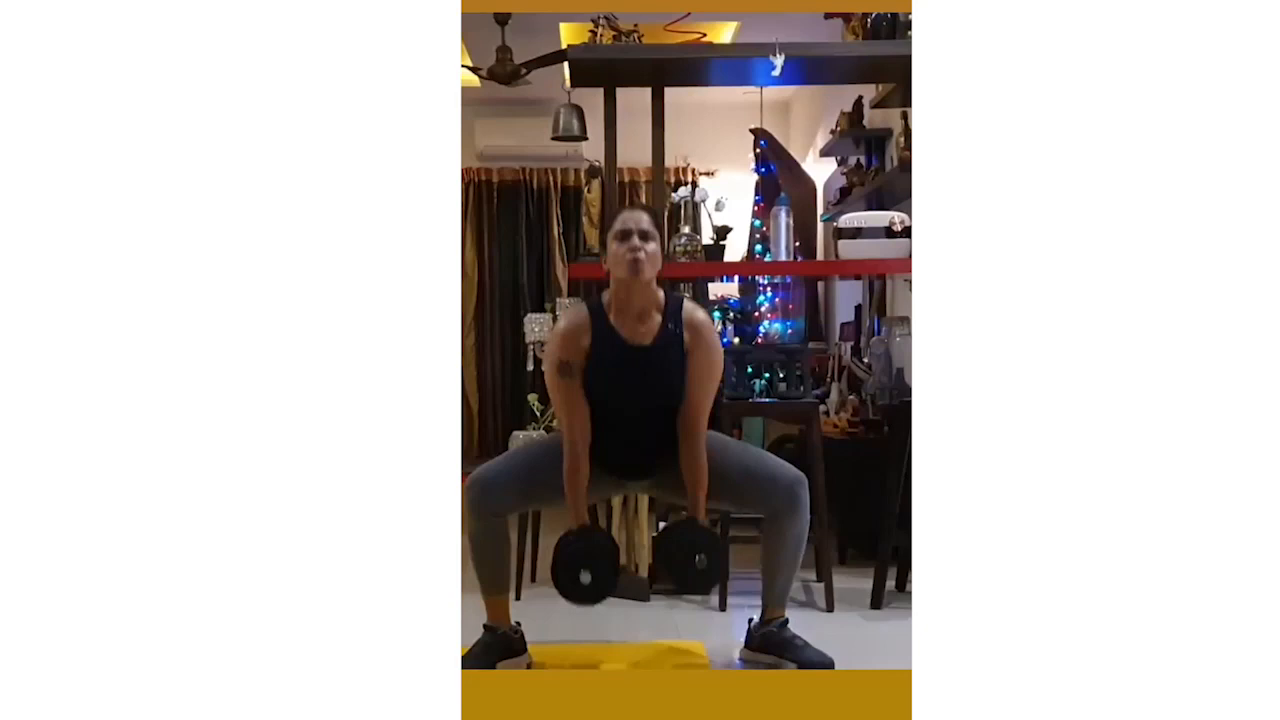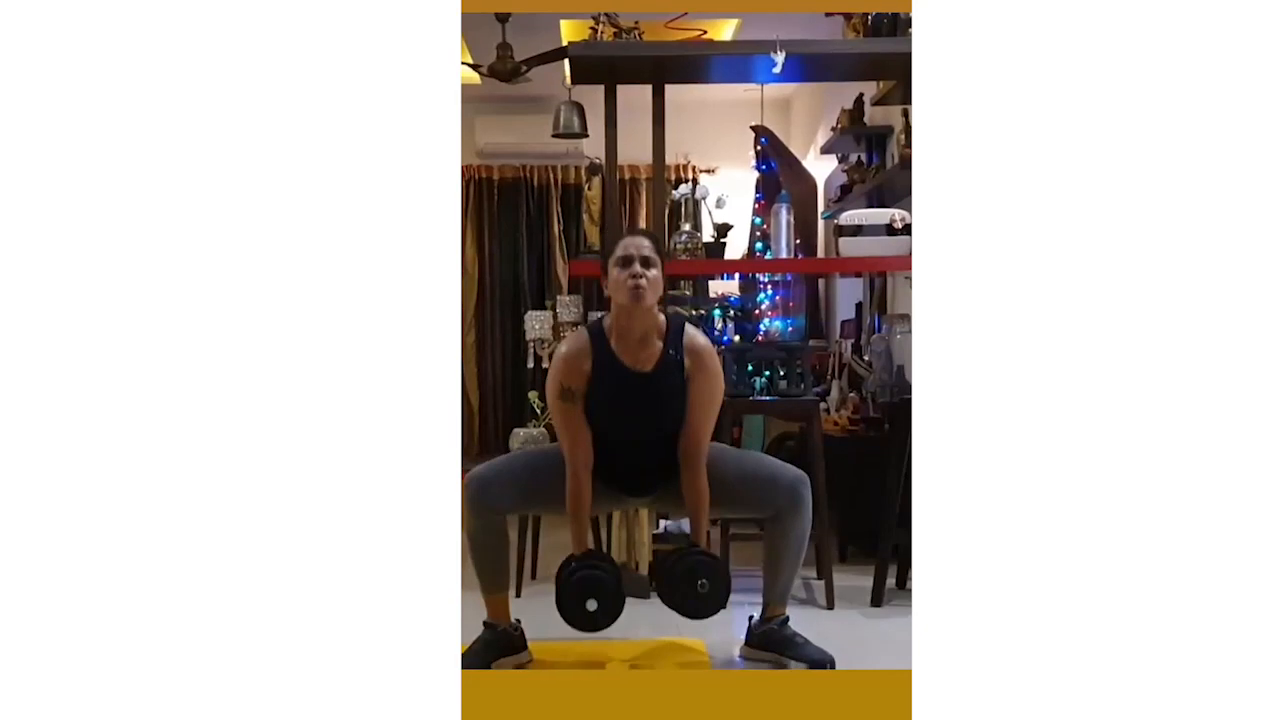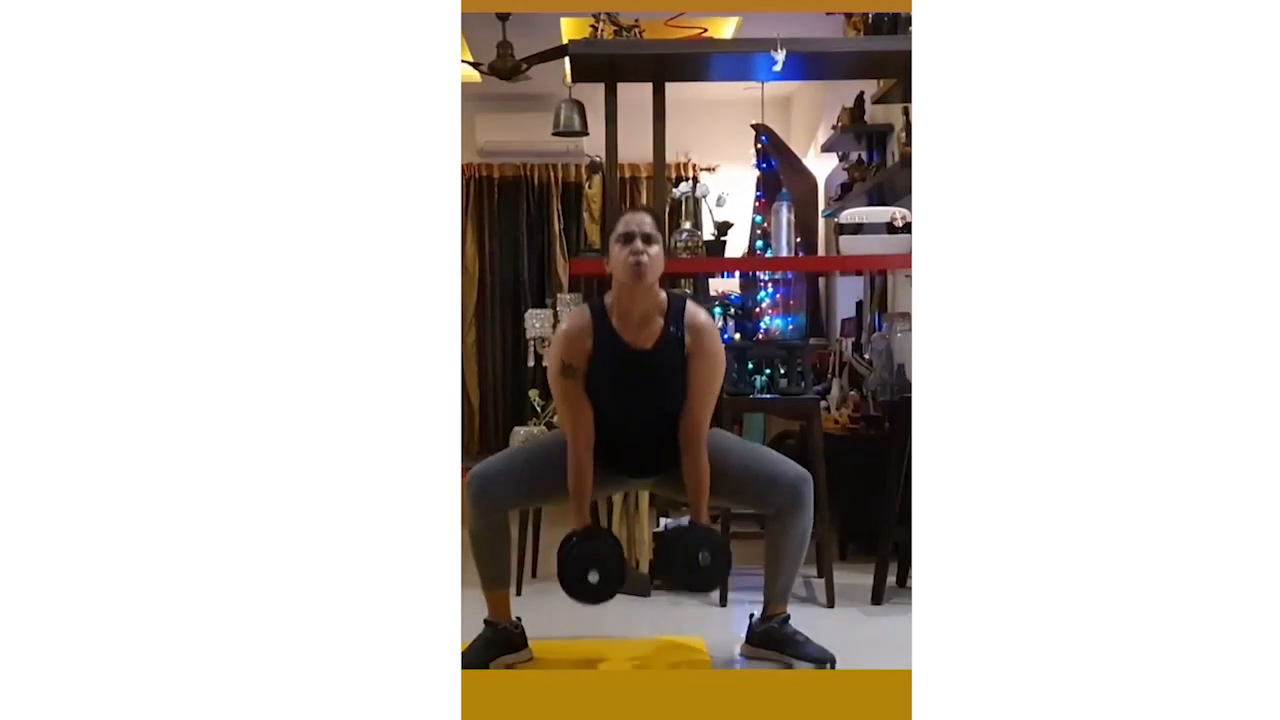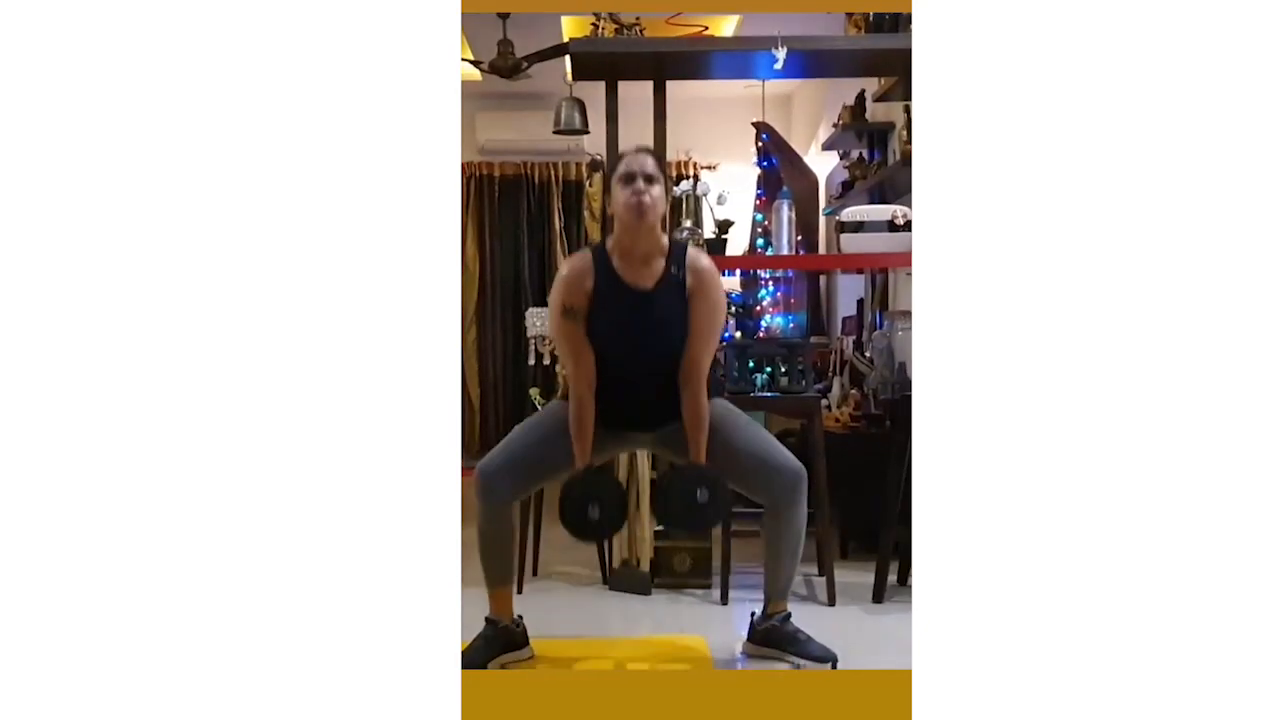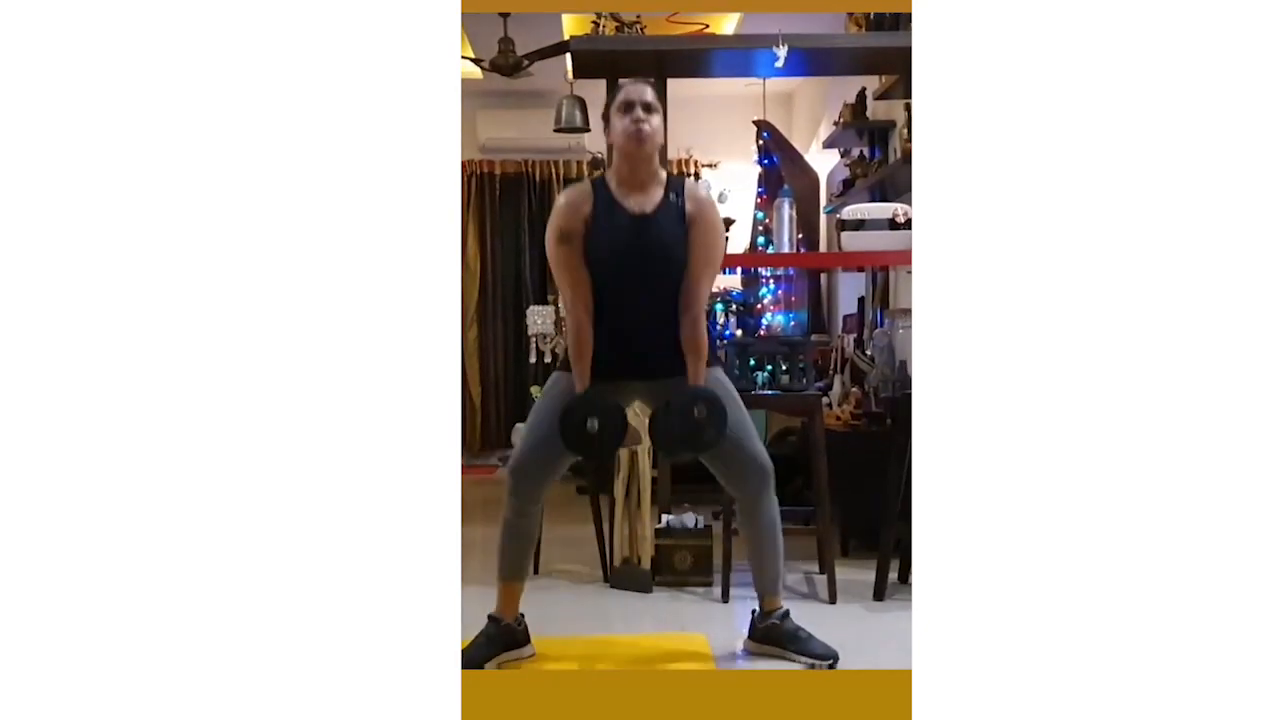
dt=0.2s
person 1, frame 1
left shoulder: (695, 326)
right shoulder: (574, 331)
left elbow: (693, 430)
right elbow: (575, 440)
left wrist: (698, 520)
right wrist: (579, 525)
left hip: (670, 456)
right hip: (598, 458)
left knee: (790, 489)
right knee: (483, 492)
left ankle: (769, 629)
right ankle: (502, 634)
person 1, frame 2
left shoulder: (696, 351)
right shoulder: (576, 355)
left elbow: (694, 456)
right elbow: (578, 464)
left wrist: (700, 545)
right wrist: (581, 552)
left hip: (671, 473)
right hip: (600, 473)
left knee: (793, 491)
right knee: (481, 492)
left ankle: (770, 627)
right ankle: (502, 632)
person 1, frame 3
left shoulder: (697, 327)
right shoulder: (577, 332)
left elbow: (695, 433)
right elbow: (579, 442)
left wrist: (699, 523)
right wrist: (582, 529)
left hip: (673, 454)
right hip: (603, 456)
left knee: (795, 487)
right knee: (483, 487)
left ankle: (772, 626)
right ankle: (502, 631)
person 1, frame 4
left shoulder: (698, 270)
right shoulder: (580, 274)
left elbow: (695, 373)
right elbow: (581, 380)
left wrist: (698, 467)
right wrist: (582, 469)
left hip: (677, 411)
right hip: (602, 413)
left knee: (787, 479)
right knee: (493, 479)
left ankle: (773, 624)
right ankle: (502, 628)
person 1, frame 5
left shoulder: (696, 202)
right shoulder: (575, 206)
left elbow: (695, 306)
right elbow: (577, 309)
left wrist: (696, 391)
right wrist: (582, 392)
left hip: (676, 364)
right hip: (599, 365)
left knee: (754, 474)
right knee: (524, 476)
left ankle: (771, 621)
right ankle: (506, 626)
